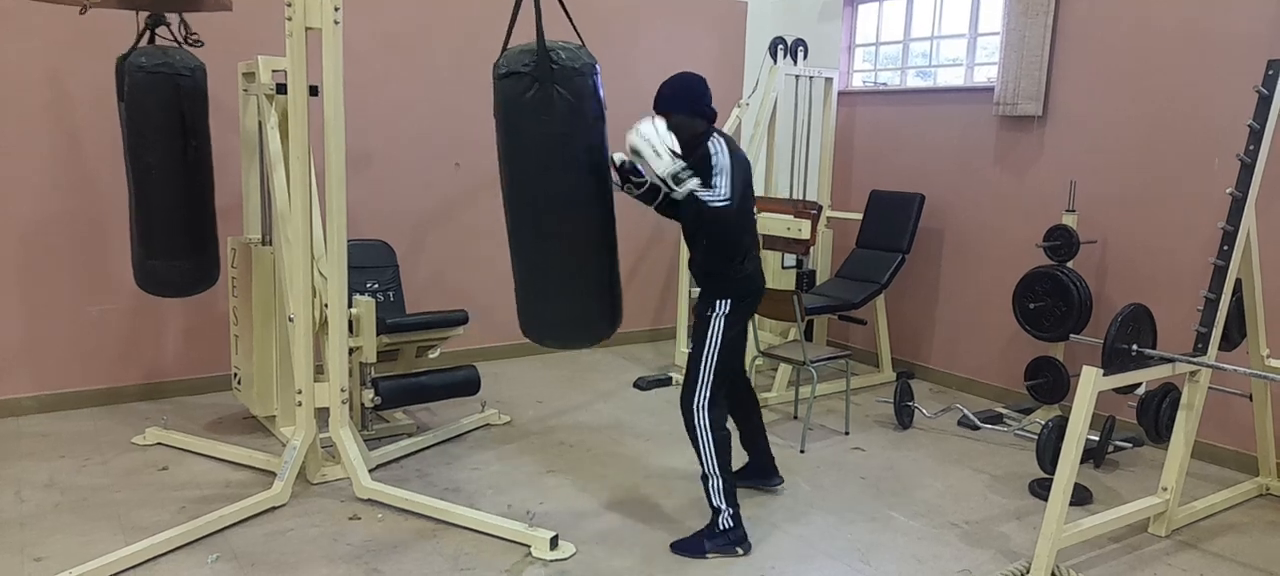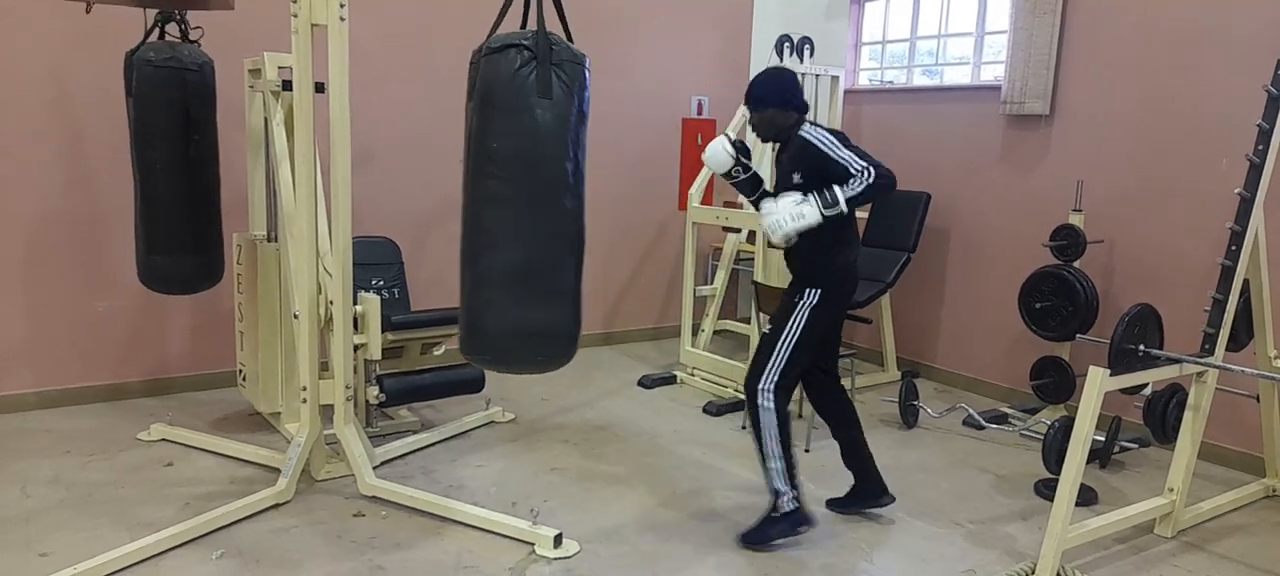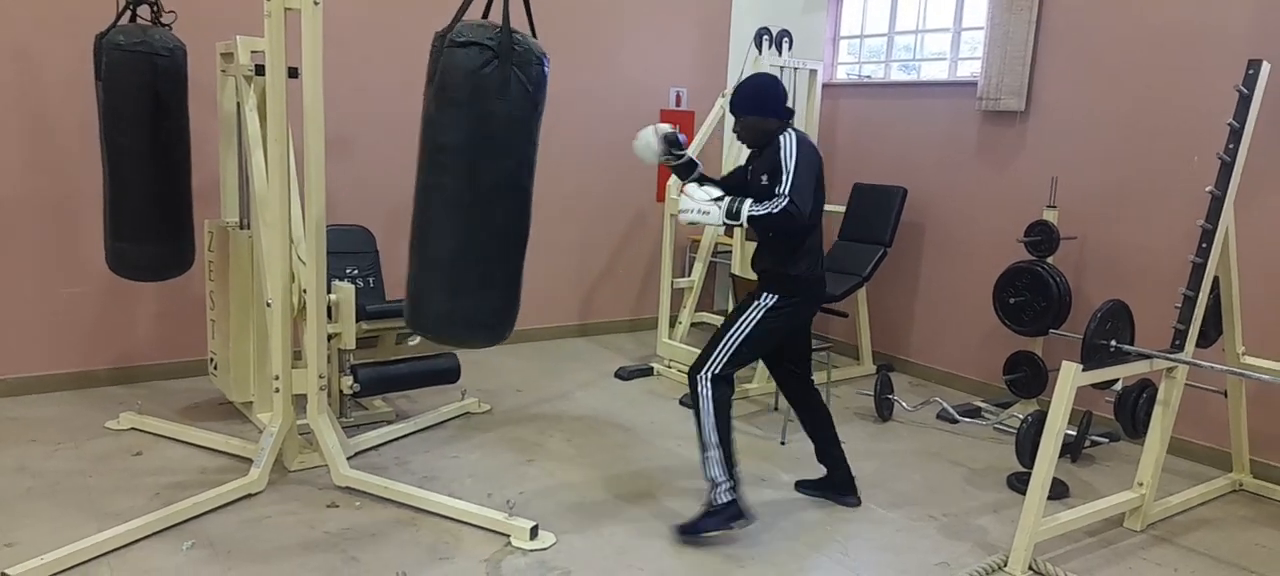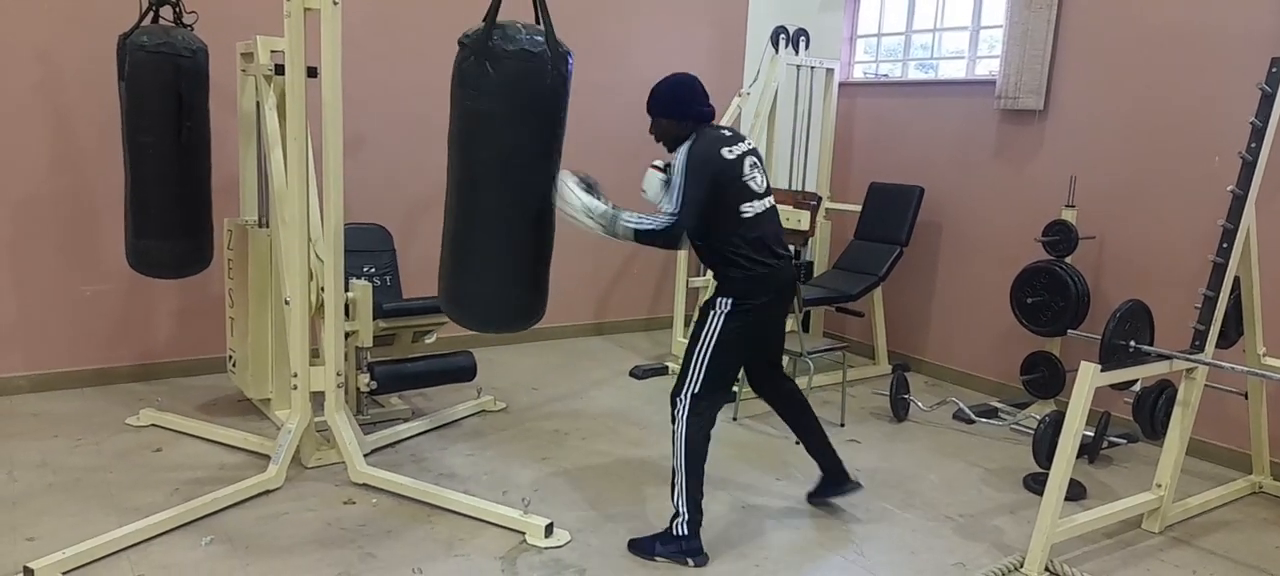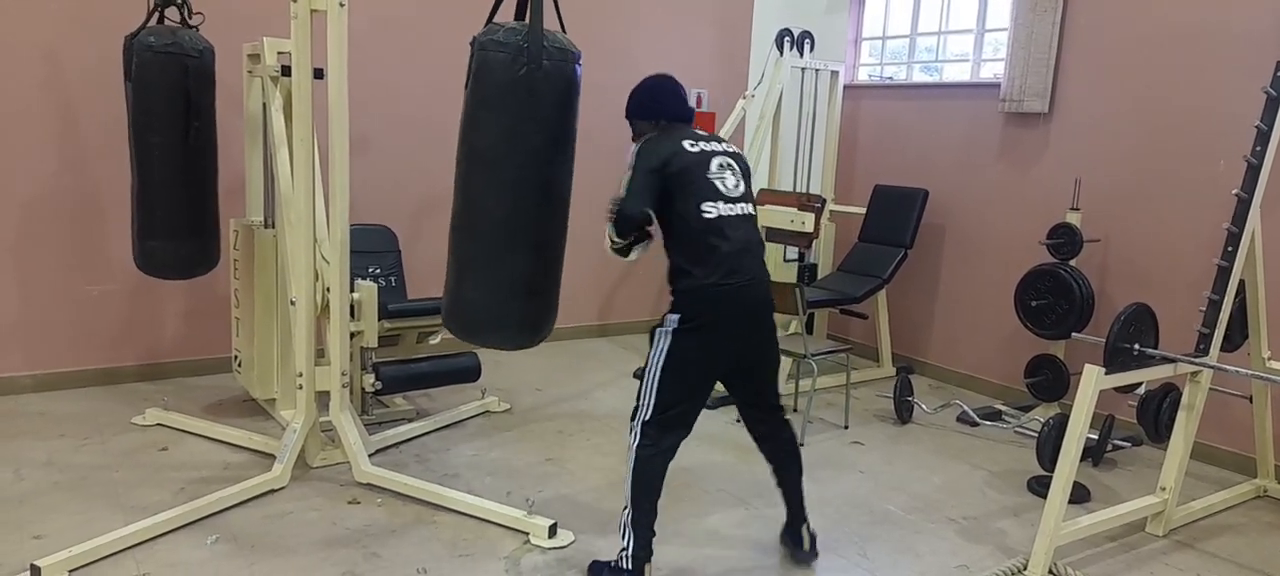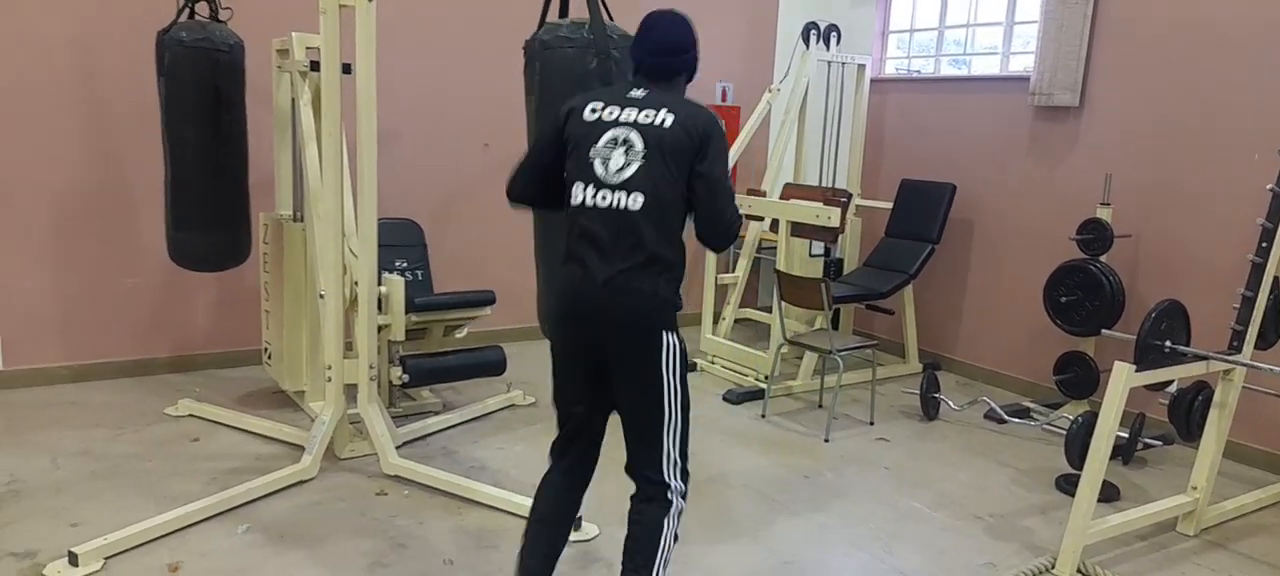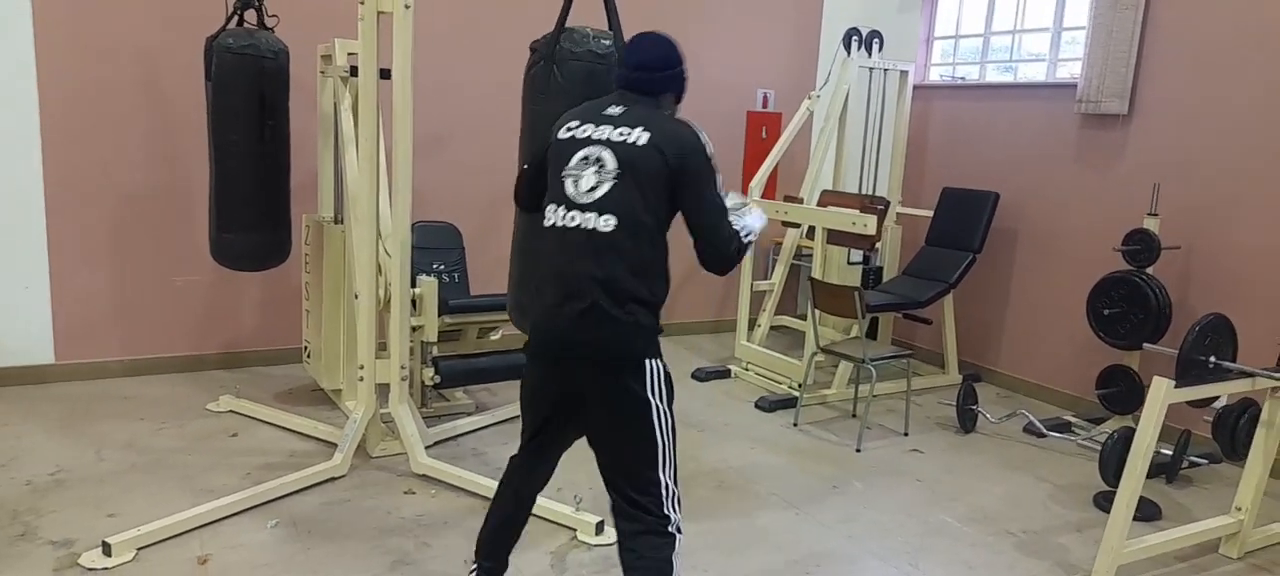
dt=0.7s
person 1, frame 1
left shoulder: (719, 150)
right shoulder: (693, 152)
left elbow: (725, 213)
right elbow: (679, 209)
left wrist: (672, 173)
right wrist: (634, 179)
left hip: (729, 289)
right hip: (727, 283)
left knee: (701, 400)
right knee: (730, 375)
left ankle: (727, 527)
right ankle: (761, 465)
person 1, frame 2
left shoulder: (814, 140)
right shoulder: (790, 148)
left elbow: (880, 180)
right elbow: (777, 208)
left wrist: (815, 208)
right wrist: (741, 168)
left hip: (823, 282)
right hip: (817, 279)
left knee: (765, 386)
right knee: (821, 381)
left ankle: (787, 506)
right ankle: (869, 486)
person 1, frame 3
left shoulder: (791, 146)
right shoulder: (767, 150)
left elbow: (790, 213)
right elbow: (727, 191)
left wrist: (724, 208)
right wrist: (680, 159)
left hip: (786, 289)
right hip: (794, 286)
left knee: (708, 378)
right knee: (796, 381)
left ankle: (725, 500)
right ankle: (840, 480)
person 1, frame 4
left shoulder: (697, 152)
right shoulder: (737, 141)
left elbow: (669, 228)
left wrist: (597, 211)
right wrist: (671, 186)
left hip: (744, 294)
right hip: (774, 281)
left knee: (692, 403)
right knee: (770, 379)
left ankle: (684, 536)
right ankle: (833, 473)
person 1, frame 5
left shoulder: (658, 152)
right shoulder: (730, 151)
left elbow: (627, 214)
left wrist: (624, 235)
left hip: (701, 308)
right hip: (754, 300)
left knee: (653, 431)
right knee: (765, 412)
right ankle: (800, 531)
person 1, frame 6
left shoulder: (580, 112)
right shoulder: (697, 124)
left elbow: (521, 189)
right elbow: (719, 231)
left hip: (574, 312)
right hip: (645, 318)
left knee: (571, 453)
right knee: (660, 481)
person 1, frame 7
left shoulder: (568, 125)
right shoulder: (678, 140)
left elbow: (526, 197)
right elbow: (719, 256)
right wrist: (748, 226)
left hip: (552, 332)
right hip: (624, 342)
left knee: (531, 459)
right knee: (646, 510)
